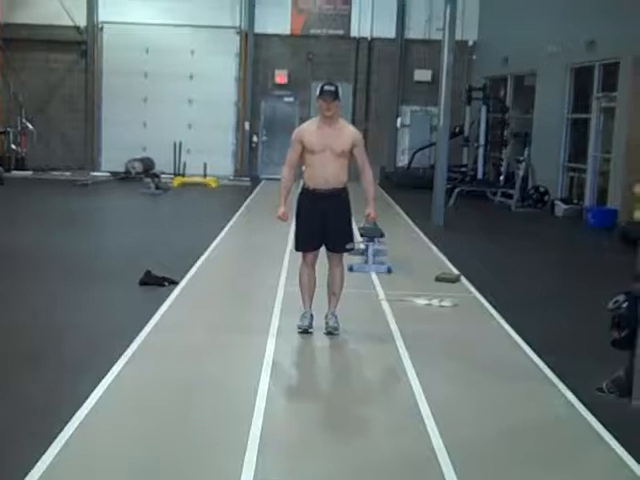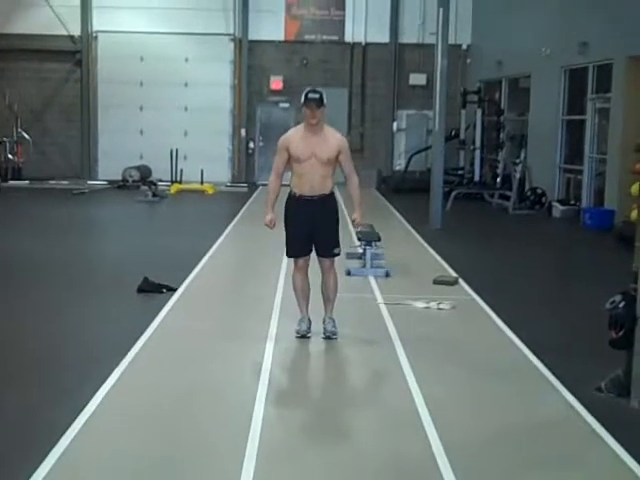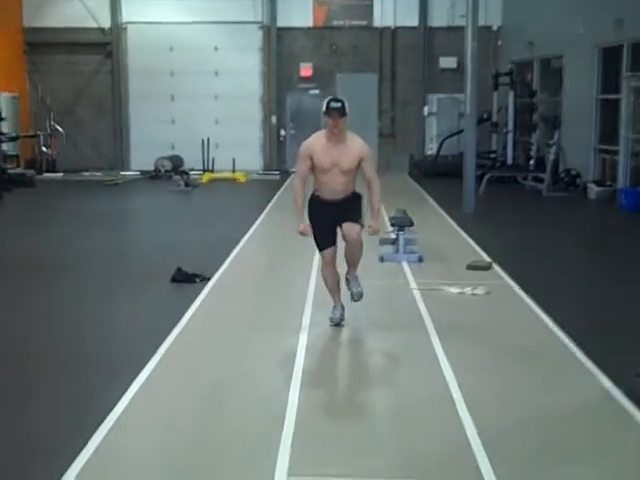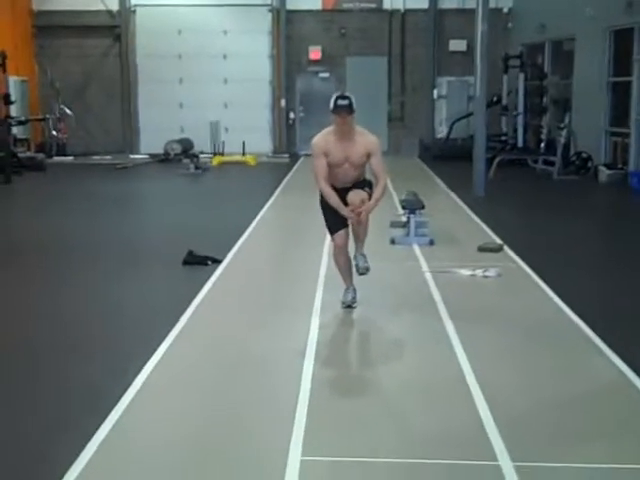
dt=1s
person 1, frame 1
left shoulder: (352, 134)
right shoulder: (303, 132)
left elbow: (365, 170)
right elbow: (289, 168)
left wrist: (371, 203)
right wrist: (282, 202)
left hip: (338, 199)
right hip: (310, 198)
left knee: (336, 259)
right knee: (308, 258)
left ankle: (332, 313)
right ankle: (307, 312)
person 1, frame 2
left shoulder: (338, 141)
right shoulder: (288, 139)
left elbow: (351, 176)
right elbow: (276, 175)
left wrist: (357, 209)
right wrist: (270, 210)
left hip: (325, 205)
right hip: (297, 205)
left knee: (327, 265)
right knee: (300, 264)
left ankle: (329, 317)
right ankle: (304, 317)
person 1, frame 3
left shoulder: (360, 148)
right shoulder: (310, 146)
left elbow: (373, 182)
right elbow: (300, 182)
left wrist: (376, 217)
right wrist: (301, 218)
left hip: (348, 202)
right hip: (320, 205)
left knee: (353, 237)
right knee: (327, 257)
left ankle: (352, 275)
right ankle: (337, 305)
person 1, frame 4
left shoulder: (369, 141)
right shoulder: (320, 142)
left elbow: (382, 179)
right elbow: (322, 182)
left wrist: (372, 204)
right wrist: (342, 210)
left hip: (358, 187)
right hip: (332, 193)
left knee: (358, 200)
right knee: (339, 242)
left ankle: (360, 252)
right ankle: (349, 288)
